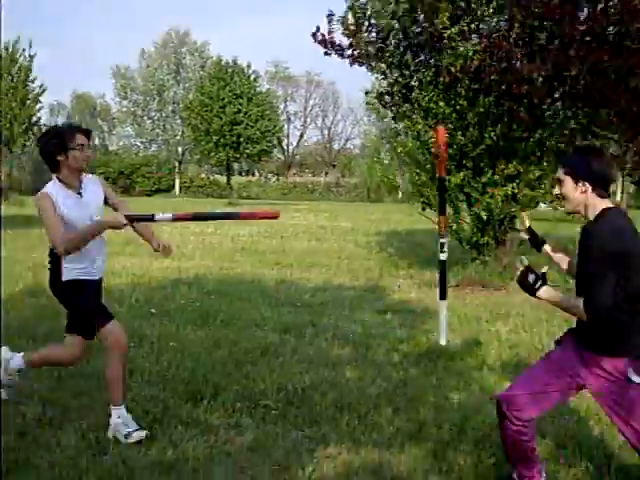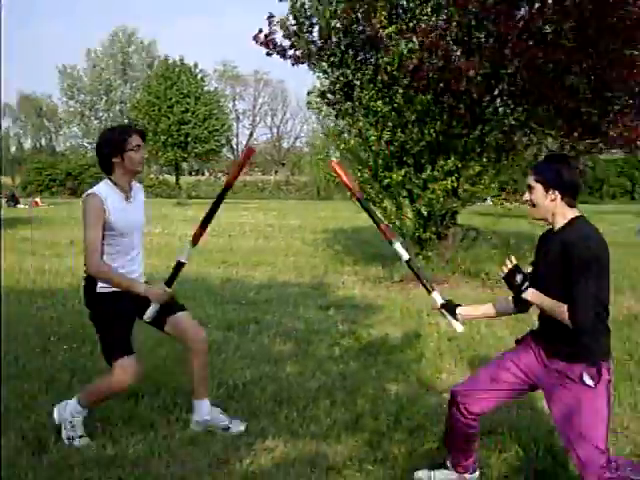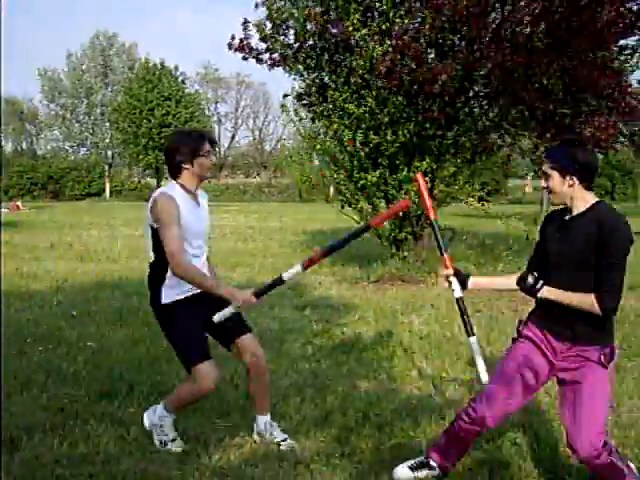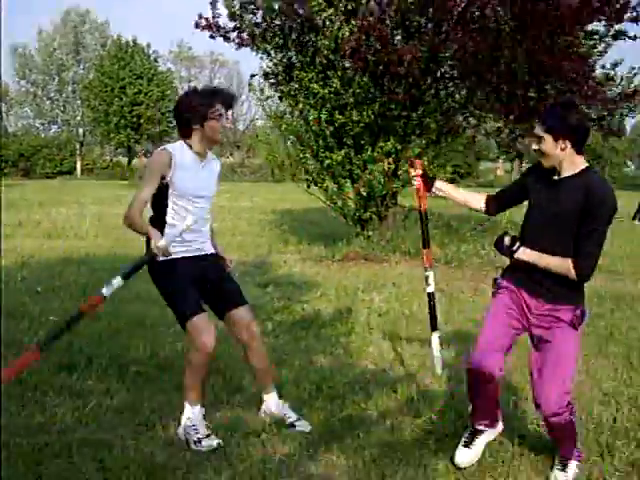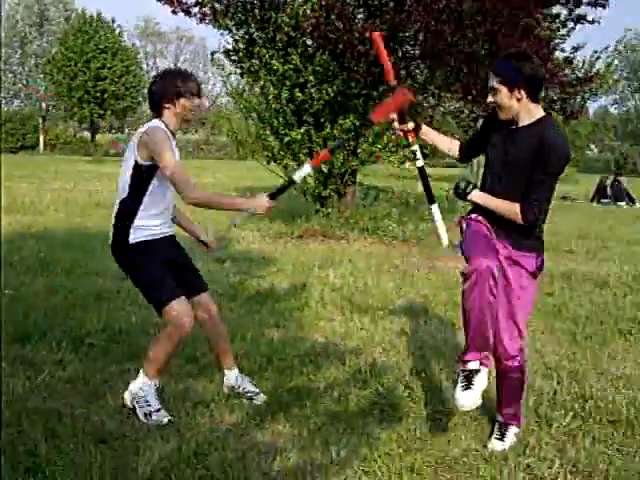
dt=0.2s
person 1, frame 1
left shoulder: (605, 232)
right shoulder: (601, 226)
left elbow: (596, 312)
left wrist: (541, 290)
right wrist: (545, 248)
right hip: (582, 347)
right knee: (510, 404)
person 1, frame 2
left shoulder: (583, 242)
right shoulder: (549, 239)
left elbow: (582, 319)
right elbow: (523, 303)
left wrist: (527, 291)
right wrist: (463, 310)
left hip: (580, 368)
right hip: (540, 350)
right knee: (463, 398)
person 1, frame 3
left shoulder: (611, 227)
right shoulder: (553, 222)
left elbow: (606, 304)
right elbow: (533, 281)
left wrist: (543, 290)
right wrist: (470, 281)
left hip: (586, 352)
right hip: (539, 336)
left knee: (588, 447)
right knee: (483, 412)
person 1, frame 4
left shoulder: (598, 194)
right shoulder: (537, 175)
left elbow: (581, 269)
right elbow: (493, 204)
left wrist: (520, 251)
right wrist: (437, 186)
left hip: (559, 309)
right hip: (515, 289)
left knee: (551, 403)
right knee: (481, 365)
right ankle: (484, 424)
person 1, frame 5
left shoulder: (552, 142)
right shoulder: (497, 121)
left elbow: (530, 215)
right elbow: (465, 151)
left wrist: (476, 195)
right wrist: (420, 130)
left hip: (521, 249)
right hip: (481, 226)
left knee: (510, 349)
right knee: (482, 267)
left ankle: (508, 419)
right ankle: (474, 364)
person 2, frame 1
left shoulder: (97, 184)
right shoulder: (48, 196)
left elbow: (125, 213)
right elbow: (62, 247)
left wrist: (154, 239)
right wrist: (101, 224)
left hip: (93, 279)
right hip: (69, 281)
left knee: (75, 352)
right knee: (117, 339)
right ankle: (119, 418)
person 2, frame 2
left shoulder: (137, 192)
right shoulder: (96, 199)
right elbow: (93, 265)
left wrist: (144, 287)
right wrist: (143, 288)
left hip: (138, 288)
right hip: (106, 294)
left knee: (196, 336)
right knee: (125, 377)
left ankle: (203, 412)
right ankle: (71, 411)
person 2, frame 3
left shoulder: (201, 197)
right shoulder: (165, 199)
right elbow: (178, 265)
left wrist: (220, 285)
right wrist: (228, 292)
left hip: (205, 294)
right hip: (172, 302)
left knee: (256, 356)
right knee: (207, 380)
left ankle: (264, 424)
right ankle: (161, 414)
person 2, frame 4
left shoulder: (213, 163)
right shoulder: (166, 156)
right elbow: (132, 214)
left wrist: (219, 252)
right wrist: (151, 233)
left hip: (204, 257)
right hip: (169, 264)
left knee: (249, 329)
right knee: (205, 340)
left ankle: (273, 404)
right ankle: (192, 418)
person 2, frame 5
left shoulder: (167, 140)
right shoulder: (153, 136)
right elbow: (190, 194)
left wrist: (192, 229)
right wrist: (246, 204)
left hip: (163, 239)
right hip: (134, 245)
left knee: (208, 310)
right knee: (181, 321)
left ankle: (232, 376)
right ankle: (142, 389)
